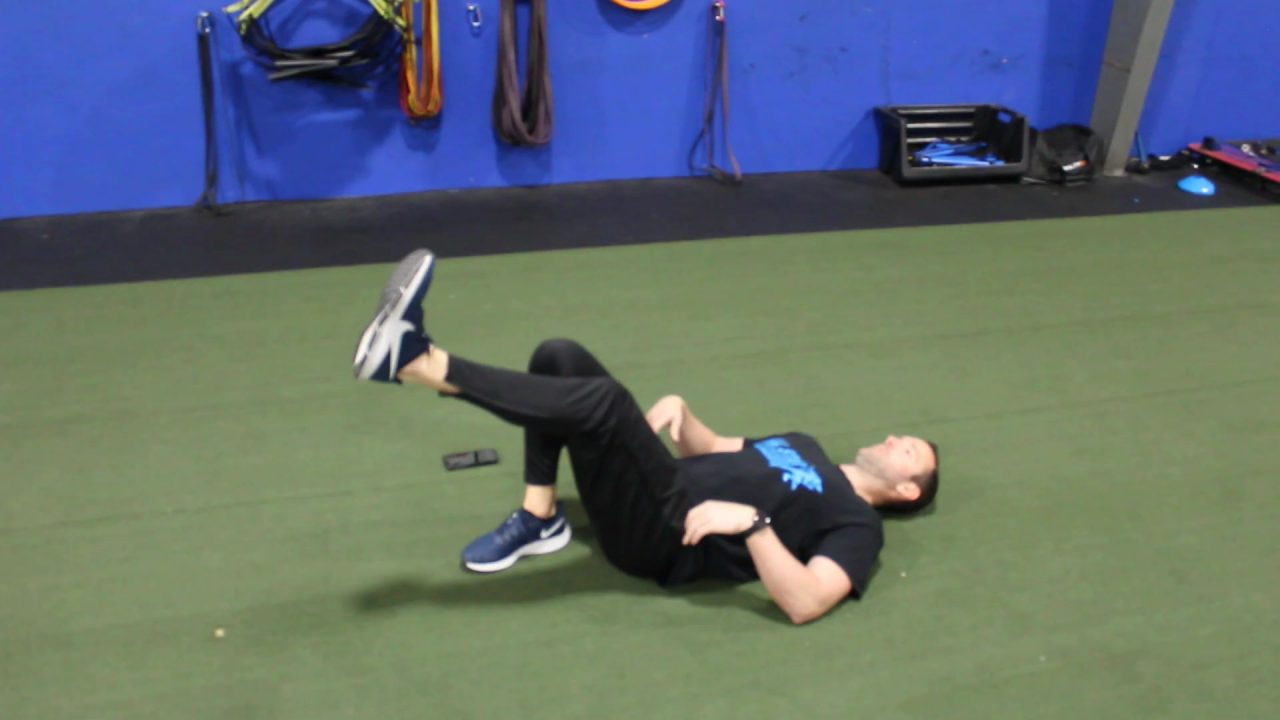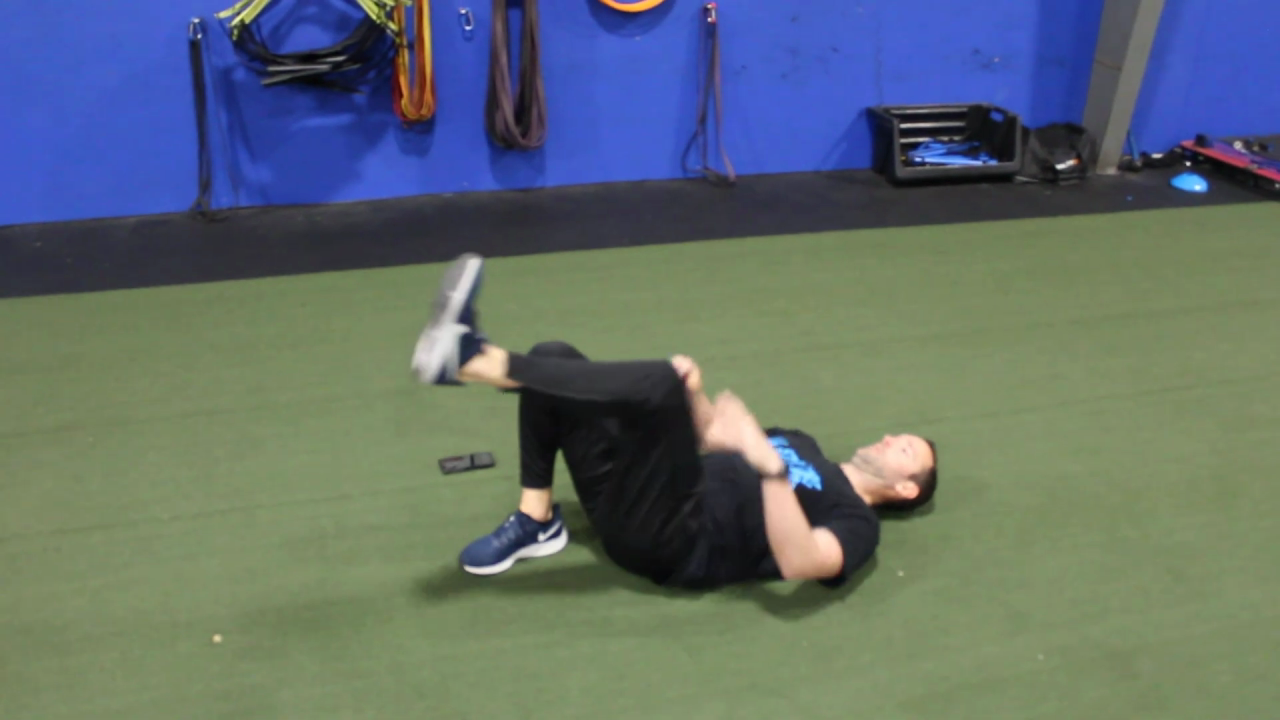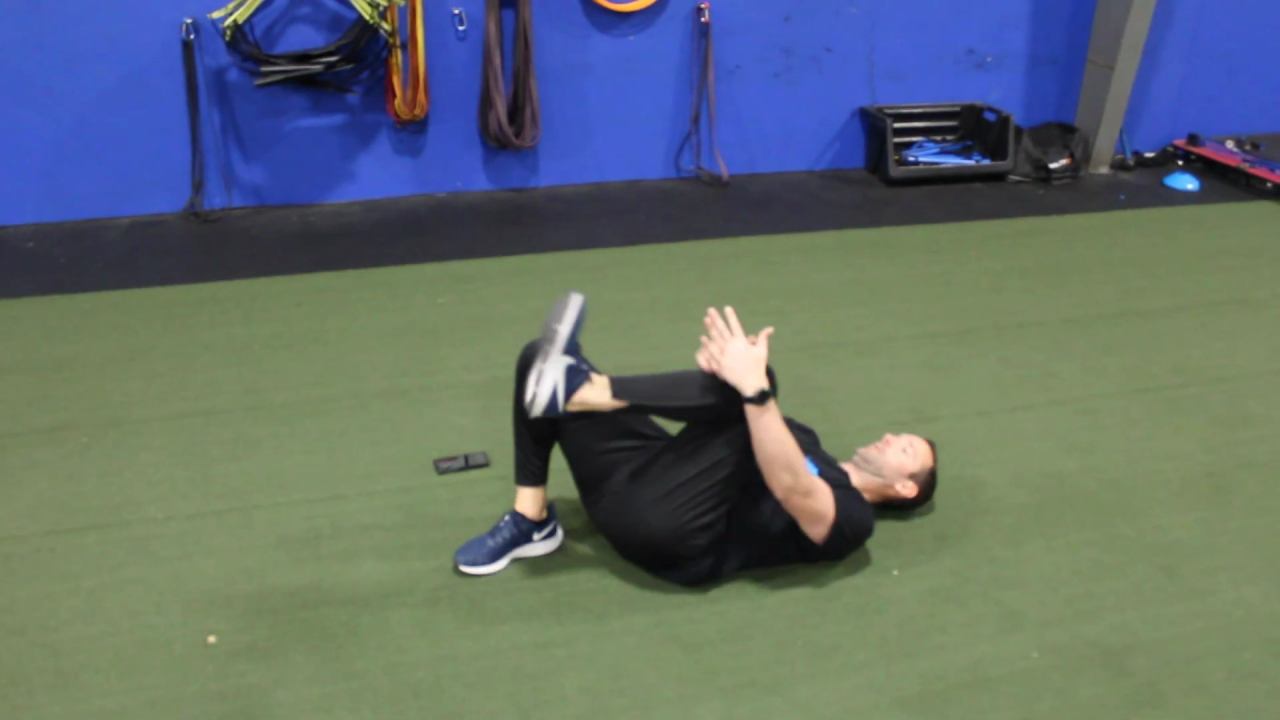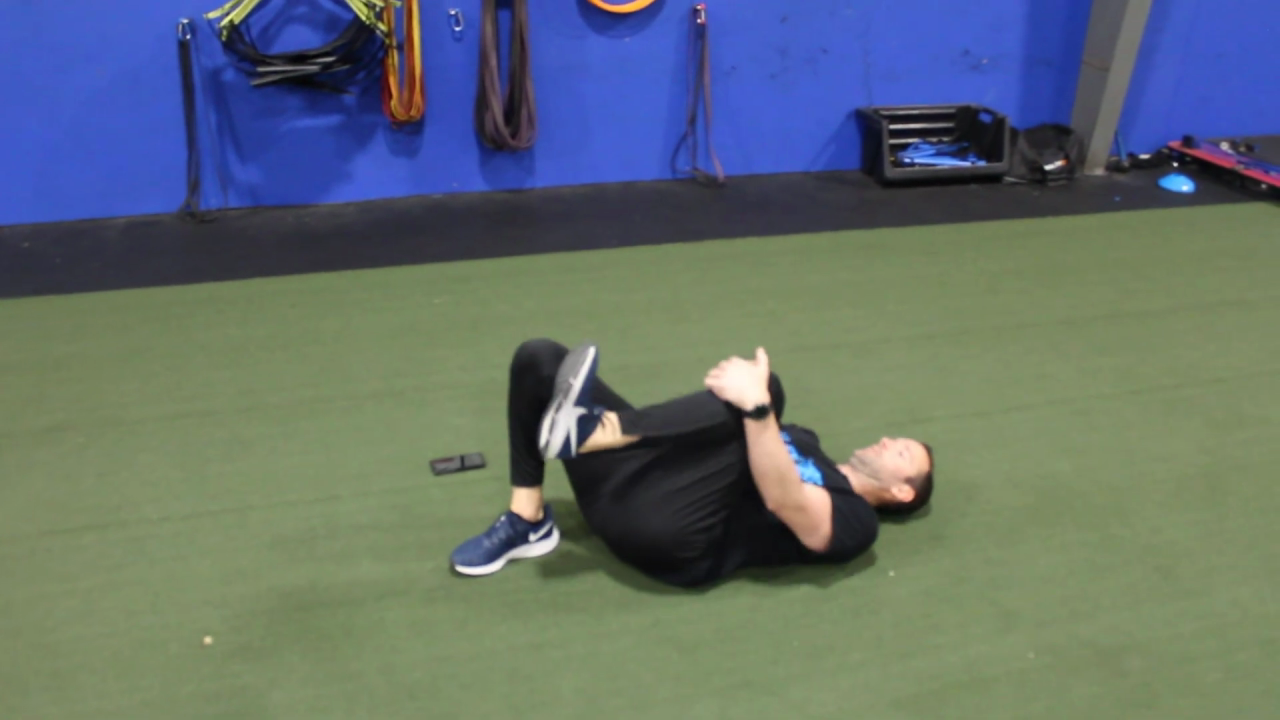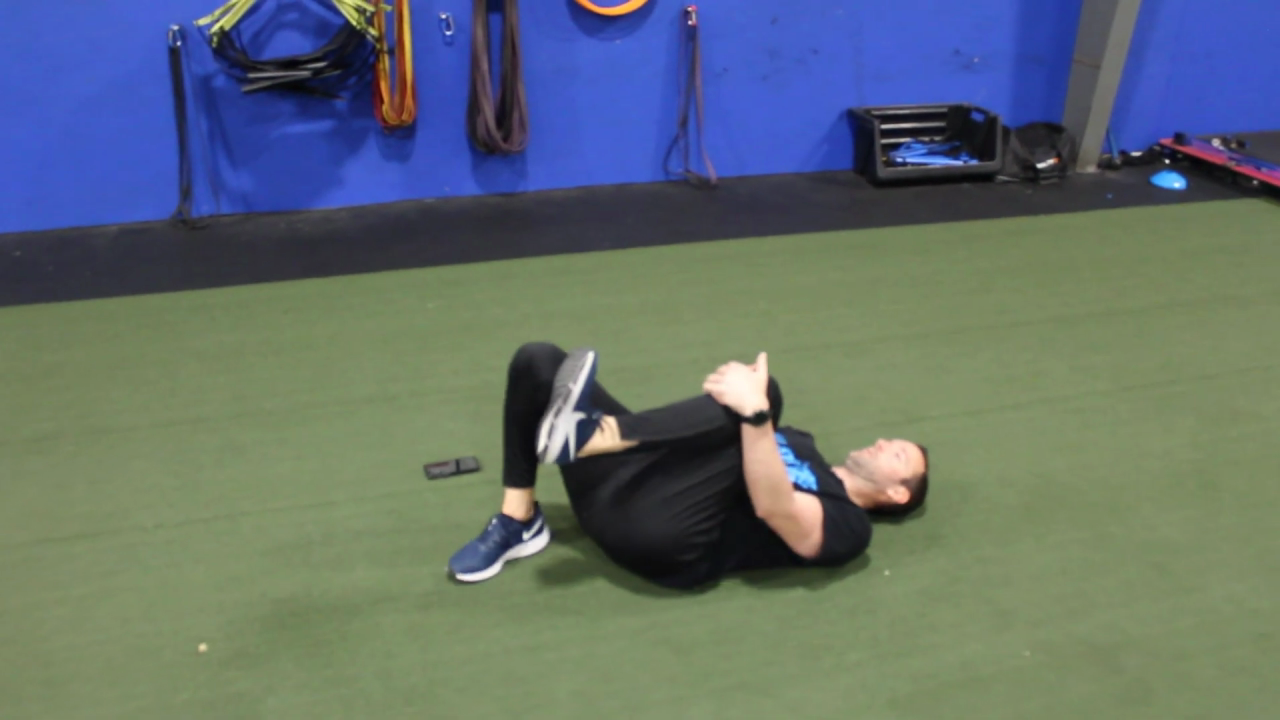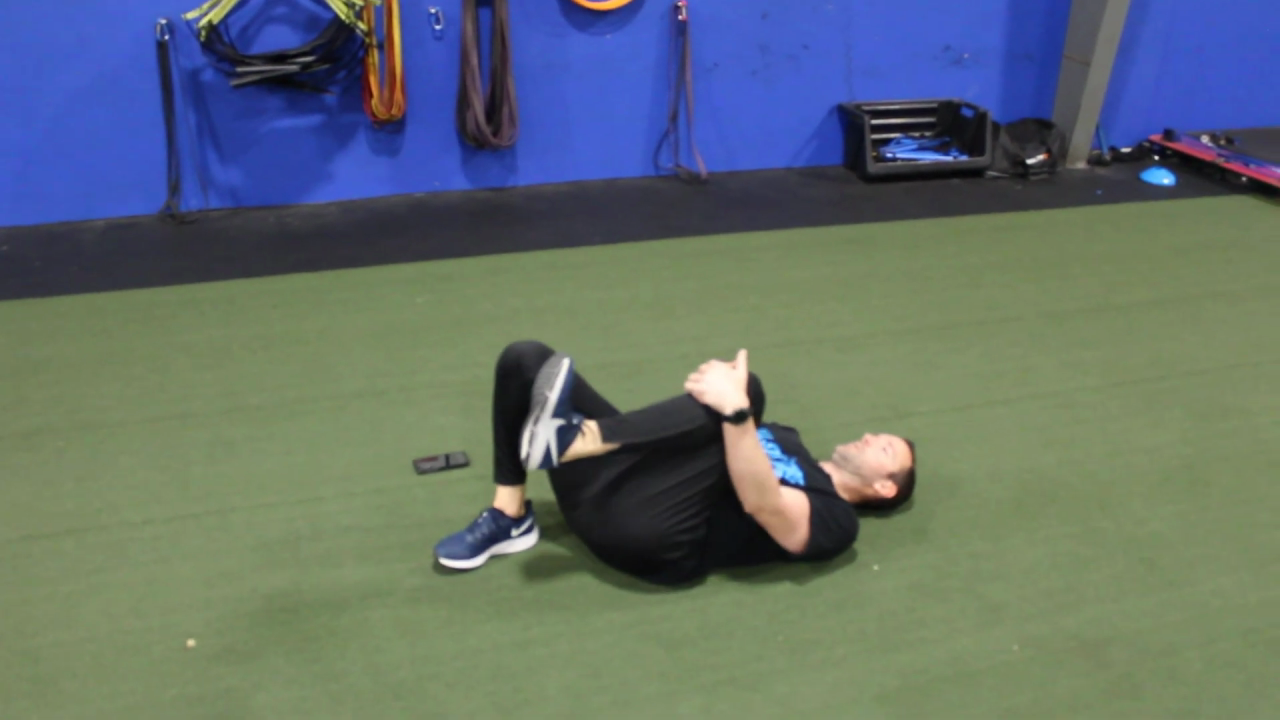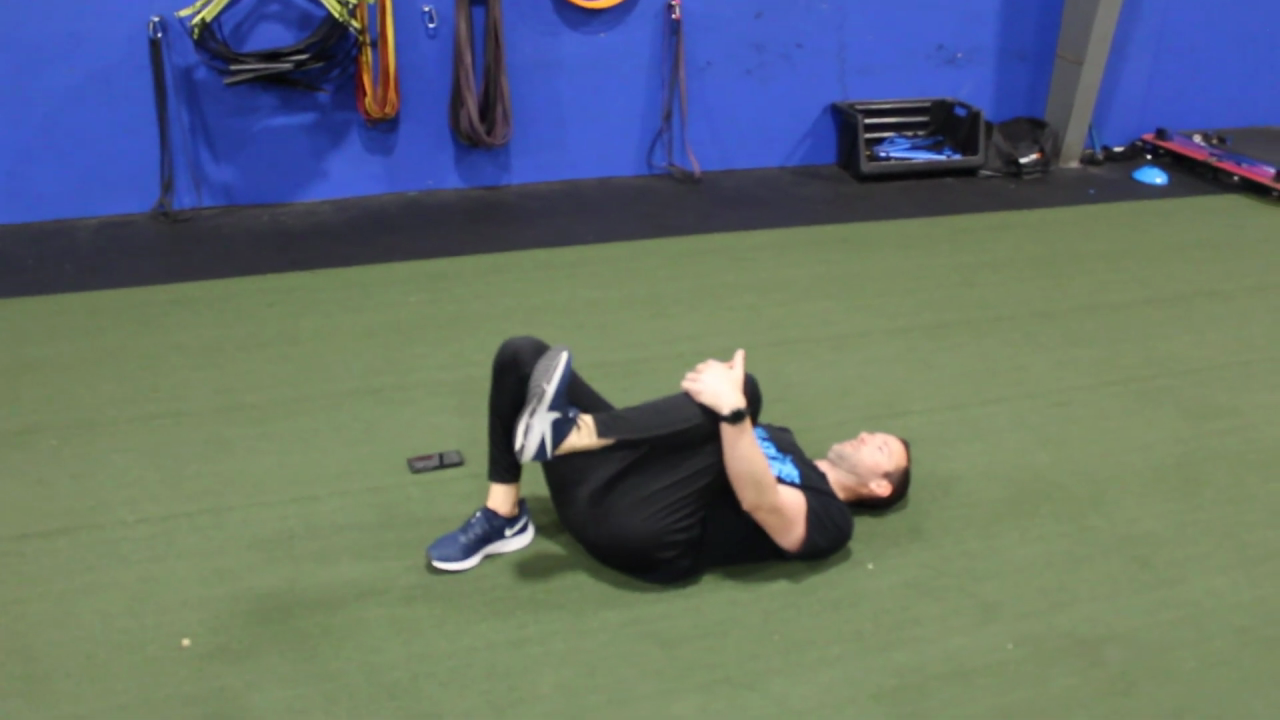
dt=0.3s
person 1, frame 1
left shoulder: (857, 526)
right shoulder: (804, 446)
left elbow: (804, 603)
right elbow: (710, 449)
left wrist: (750, 521)
right wrist: (680, 413)
left hip: (663, 533)
right hip: (659, 492)
left knee: (604, 400)
right knee: (560, 357)
left ankle: (415, 362)
right ankle: (538, 519)
person 1, frame 2
left shoulder: (856, 521)
right shoulder: (801, 442)
left elbow: (798, 565)
right elbow: (709, 438)
left wrist: (769, 466)
right wrist: (692, 389)
left hip: (668, 539)
right hip: (622, 493)
left knee: (657, 385)
right knee: (552, 357)
left ankle: (474, 362)
right ankle: (536, 521)
person 1, frame 3
left shoulder: (851, 519)
right shoulder: (808, 442)
left elbow: (788, 485)
left wrist: (752, 390)
right wrist: (725, 364)
left hip: (670, 529)
right hip: (631, 488)
left knee: (755, 385)
right knee: (541, 353)
left ankle: (581, 390)
right ankle: (530, 521)
person 1, frame 4
left shoulder: (854, 522)
right shoulder: (805, 445)
left elbow: (782, 500)
left wrist: (755, 403)
right wrist: (737, 390)
left hip: (668, 530)
right hip: (632, 486)
left knee: (762, 395)
right knee: (539, 358)
left ankle: (594, 431)
right ankle: (525, 522)
person 1, frame 5
left shoulder: (848, 526)
right shoulder: (799, 446)
left elbow: (773, 509)
left wrist: (755, 410)
right wrist: (735, 392)
left hip: (662, 532)
right hip: (628, 487)
left knee: (760, 403)
right knee: (538, 360)
left ankle: (591, 435)
right ankle: (516, 523)
person 1, frame 6
left shoulder: (834, 521)
right shoulder: (787, 443)
left elbow: (761, 504)
left wrist: (735, 408)
right wrist: (718, 391)
left hip: (648, 530)
right hip: (614, 479)
left knee: (744, 395)
right knee: (525, 359)
left ankle: (573, 440)
right ankle: (508, 519)
person 1, frame 7
left shoulder: (829, 521)
right shoulder: (782, 444)
left elbow: (759, 502)
left wrist: (732, 408)
right wrist: (715, 391)
left hip: (645, 530)
right hip: (610, 485)
left knee: (739, 396)
right knee: (522, 354)
left ankle: (566, 433)
right ankle: (502, 519)
